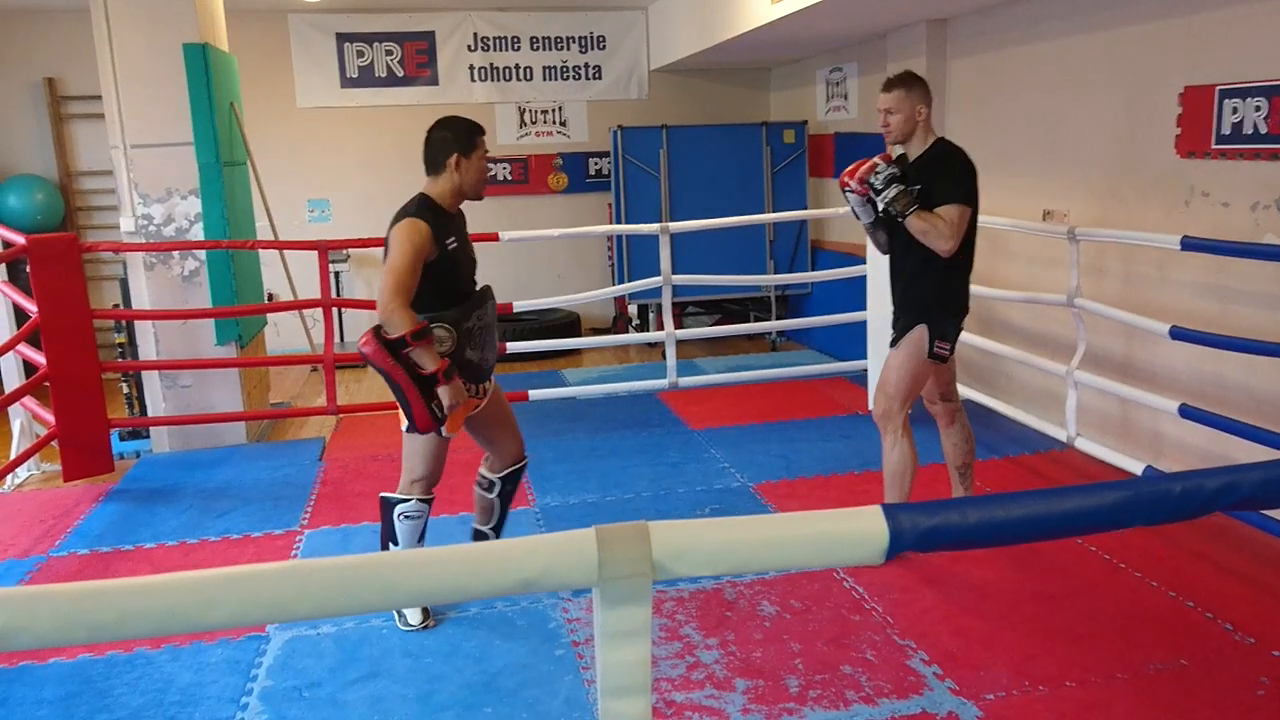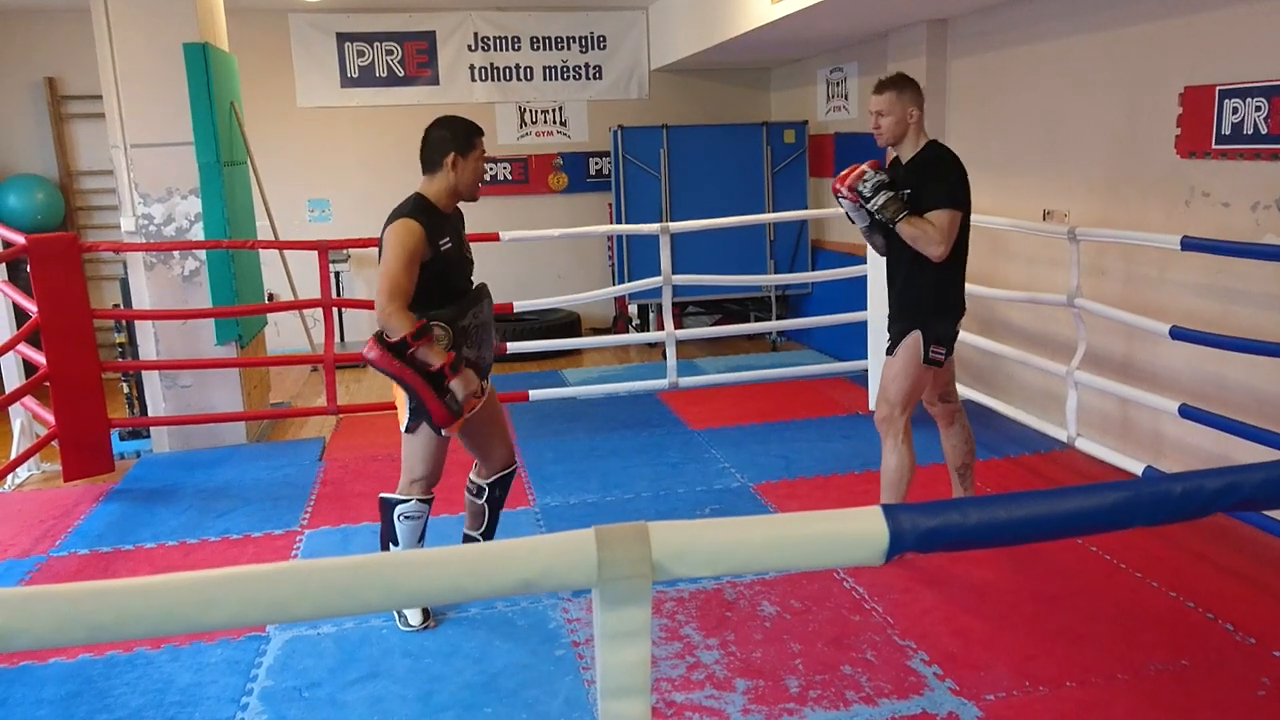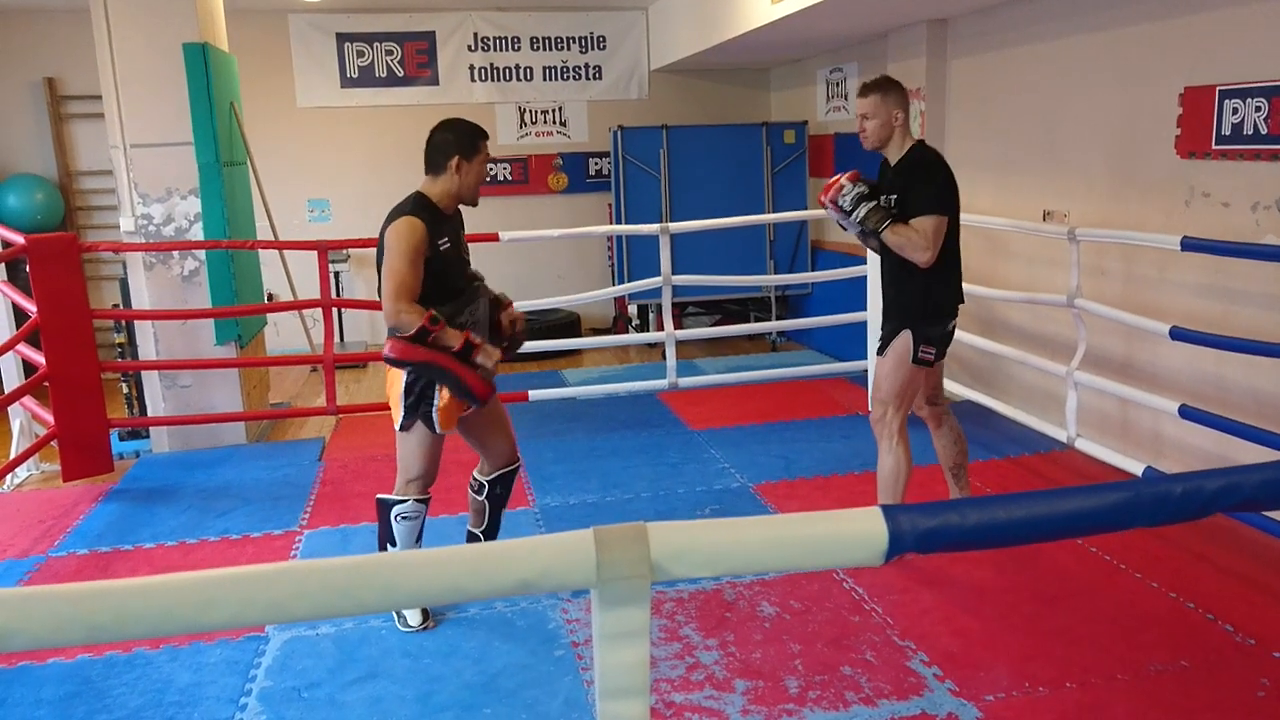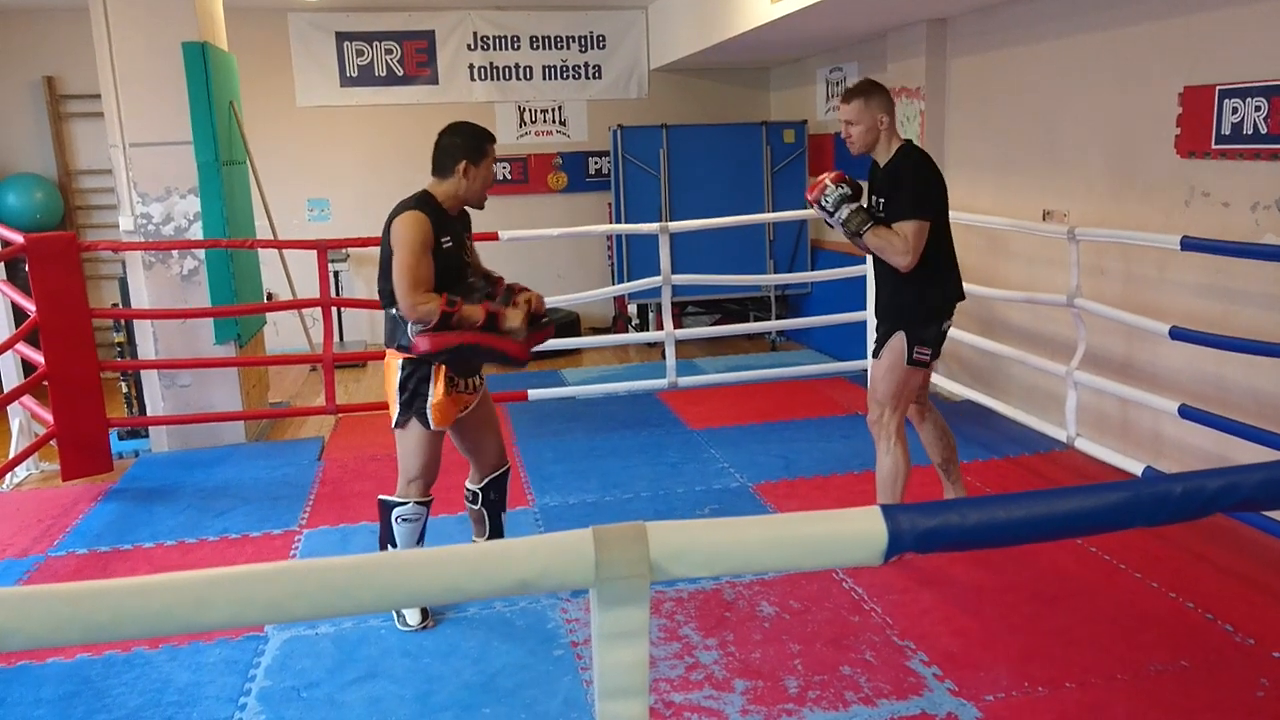
dt=0.1s
person 1, frame 1
left shoulder: (452, 217)
right shoulder: (416, 226)
right elbow: (391, 307)
right wrist: (439, 374)
left hip: (469, 368)
right hip: (429, 378)
left knee: (510, 454)
right knee: (420, 484)
left ankle: (484, 547)
person 1, frame 2
left shoulder: (450, 216)
right shoulder: (409, 227)
right elbow: (389, 310)
left wrist: (473, 351)
right wrist: (448, 368)
left hip: (467, 368)
right hip: (430, 377)
left knee: (499, 461)
right knee: (419, 484)
person 1, frame 3
left shoulder: (450, 218)
right shoulder: (409, 224)
right elbow: (401, 312)
left wrist: (498, 308)
right wrist: (472, 346)
left hip: (465, 368)
right hip: (425, 372)
left knee: (502, 457)
right knee: (415, 483)
left ankle: (481, 551)
person 1, frame 4
left shoulder: (458, 218)
right shoulder: (414, 219)
right elbow: (416, 305)
left wrist: (513, 294)
right wrist: (496, 316)
left hip: (461, 368)
right hip: (421, 371)
left knee: (492, 464)
right knee: (416, 484)
person 2, frame 1
left shoulder: (950, 164)
right shoulder: (899, 166)
left elbow: (946, 239)
left wrist: (895, 198)
right wrist: (868, 212)
left hip: (935, 307)
right hip: (915, 305)
left knee: (889, 411)
right knee: (943, 406)
right ankle: (964, 504)
person 2, frame 2
left shoulder: (941, 166)
right shoulder: (894, 169)
left elbow: (937, 245)
left wrist: (886, 204)
right wrist: (863, 216)
left hip: (930, 311)
right hip: (912, 308)
left knee: (890, 418)
right knee: (943, 407)
right ankle: (964, 504)
person 2, frame 3
left shoulder: (926, 169)
right shoulder: (890, 170)
left elbow: (923, 250)
left wrist: (867, 212)
right wrist: (855, 219)
left hip: (923, 310)
right hip: (913, 308)
left knee: (886, 417)
right knee: (932, 410)
right ankle: (961, 502)
person 2, frame 4
left shoulder: (914, 170)
right shoulder: (881, 170)
left elbow: (904, 254)
left wrist: (852, 213)
right wrist: (842, 220)
left hip: (918, 311)
right hip: (906, 309)
left knee: (883, 419)
right knee: (915, 407)
right ankle: (956, 498)
